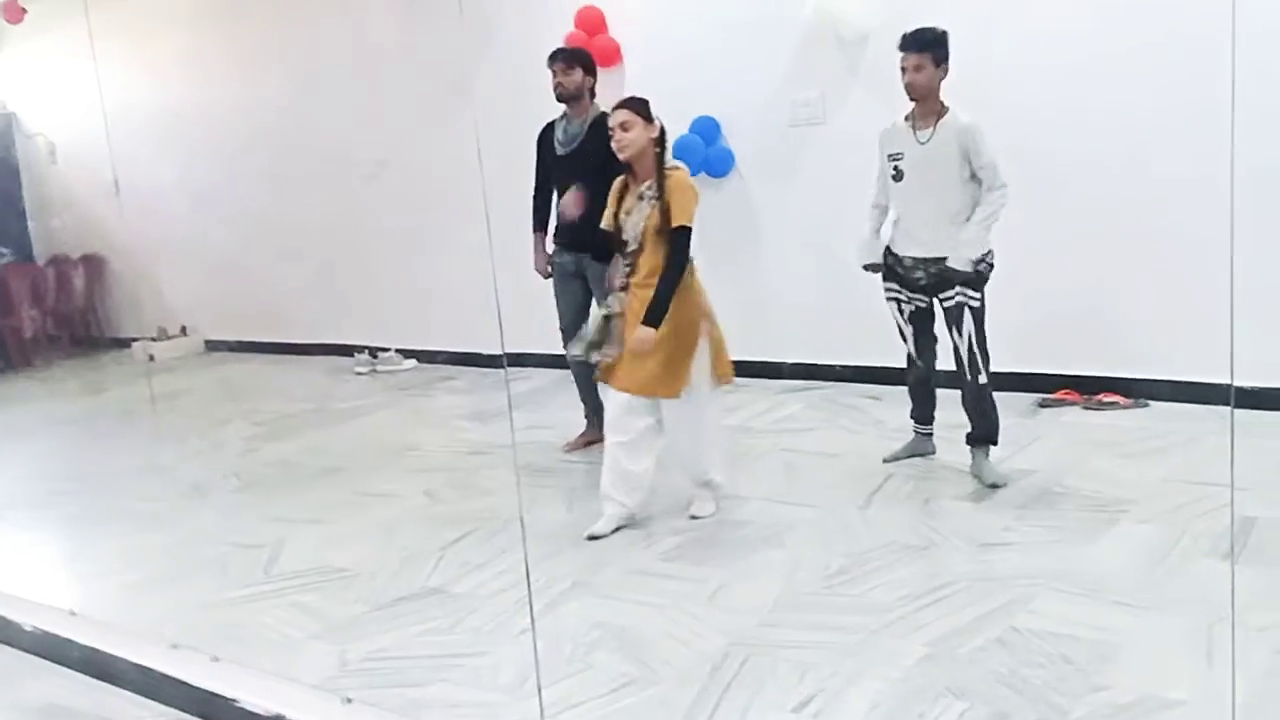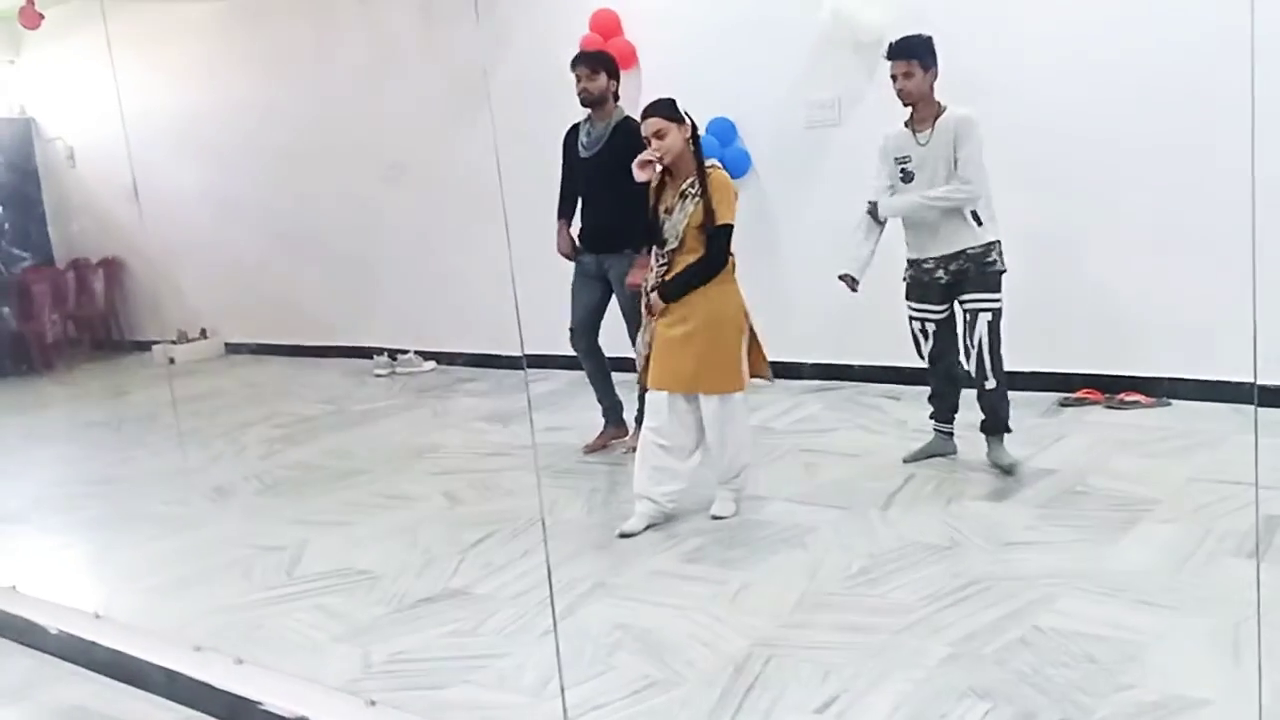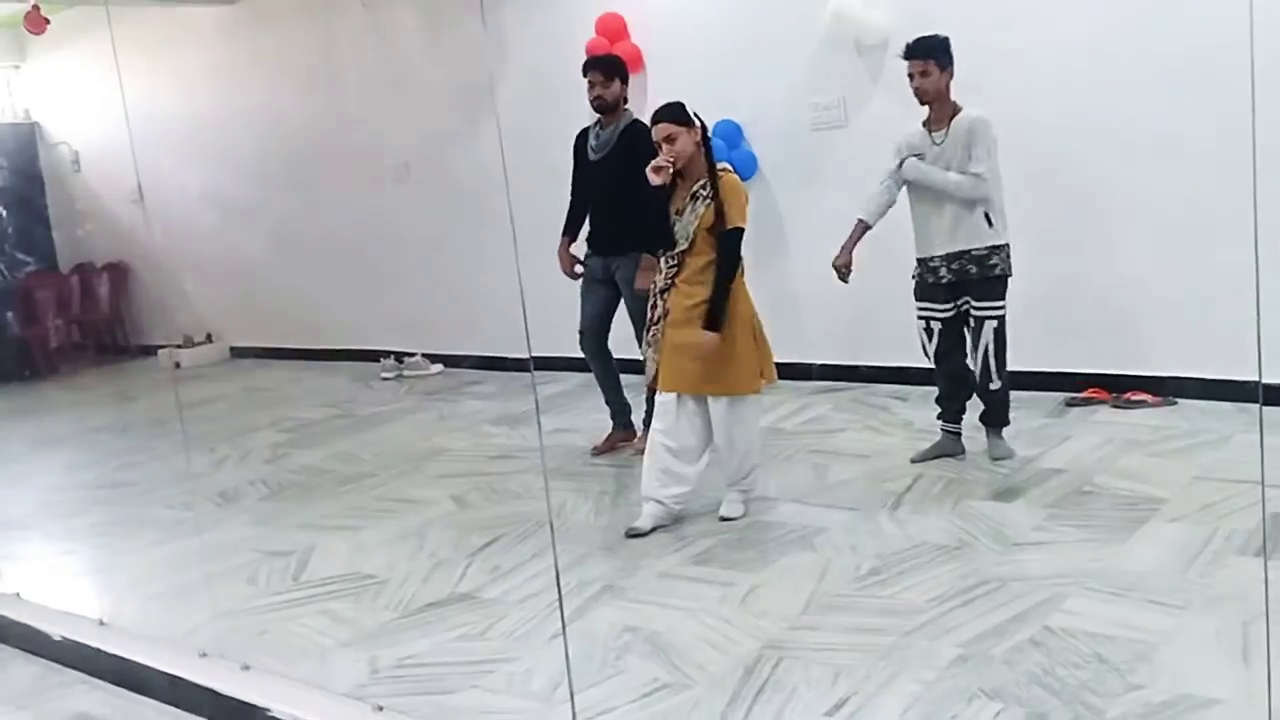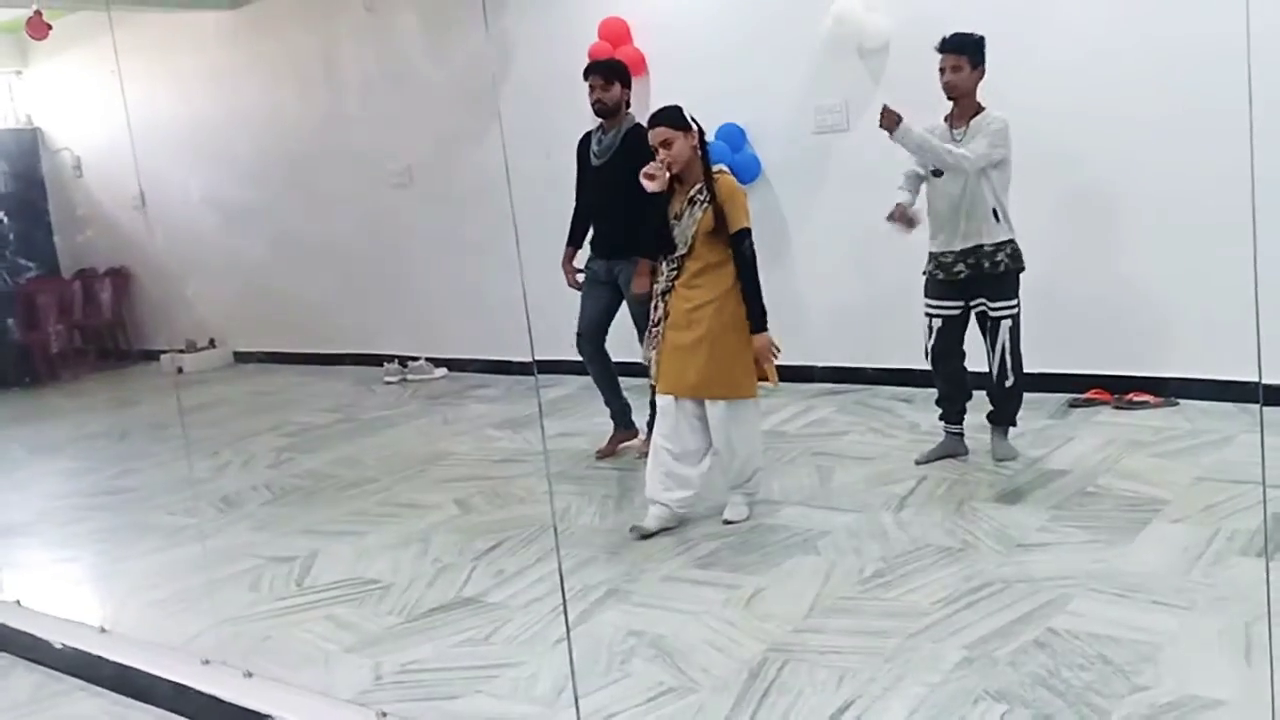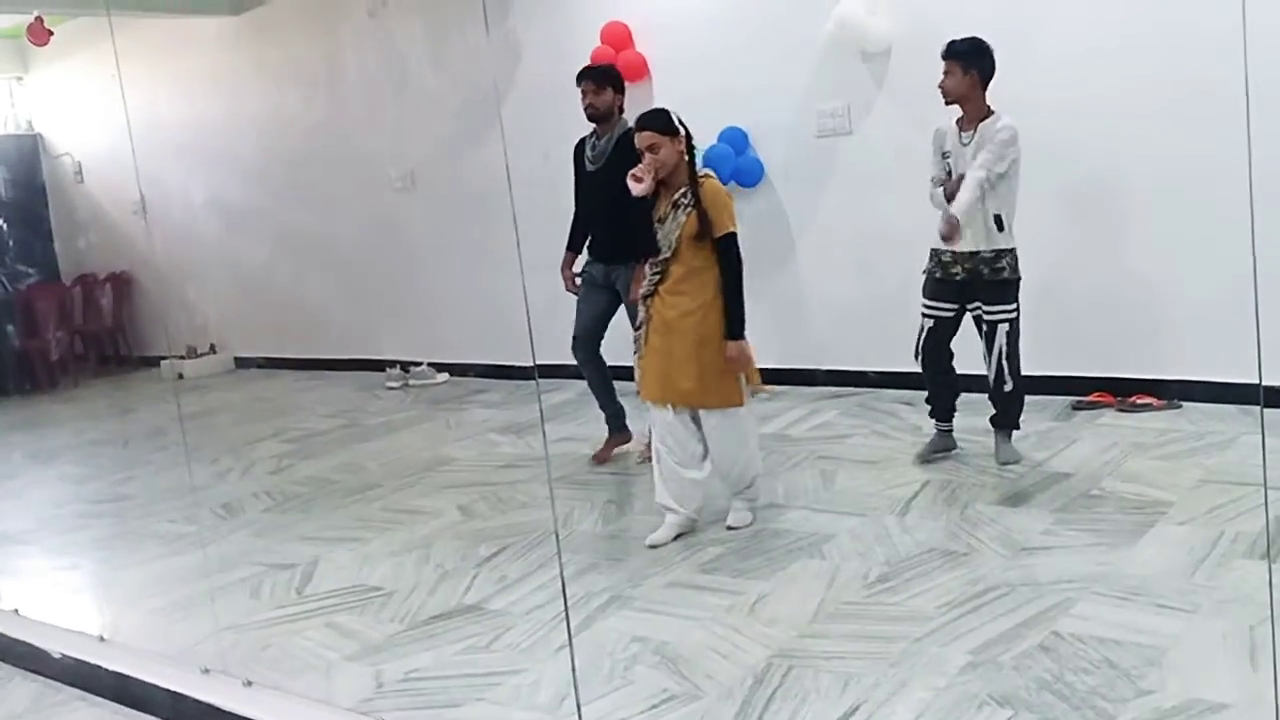
dt=0.3s
person 1, frame 1
left shoulder: (675, 183)
right shoulder: (620, 188)
left elbow: (677, 258)
left wrist: (654, 321)
left hip: (675, 313)
right hip: (633, 311)
left knee: (685, 408)
right knee: (625, 412)
left ankle: (706, 487)
right ankle: (620, 504)
person 1, frame 2
left shoulder: (715, 181)
right shoulder: (658, 185)
left elbow: (716, 256)
left wrist: (666, 295)
right wrist: (639, 187)
left hip: (711, 309)
right hip: (671, 310)
left knee: (720, 405)
right knee: (664, 411)
left ankle: (729, 486)
right ankle: (653, 500)
person 1, frame 3
left shoulder: (726, 185)
right shoulder: (670, 187)
left elbow: (730, 260)
left wrist: (713, 322)
right wrist: (654, 190)
left hip: (720, 312)
right hip: (678, 312)
left knee: (729, 406)
right knee: (672, 411)
left ankle: (738, 488)
right ankle: (661, 501)
person 1, frame 4
left shoulder: (723, 187)
right shoulder: (668, 191)
left elbow: (746, 258)
left wrist: (758, 326)
right wrist: (652, 196)
left hip: (721, 314)
right hip: (677, 316)
left knee: (729, 411)
right knee: (675, 413)
left ankle: (742, 492)
right ankle: (667, 503)
person 1, frame 5
left shoulder: (709, 192)
right shoulder: (653, 195)
left elbow: (731, 264)
left wrist: (735, 332)
right wrist: (637, 199)
left hip: (706, 321)
right hip: (663, 323)
left knee: (723, 418)
right knee: (668, 422)
left ankle: (744, 495)
right ankle: (679, 510)
person 2, frame 1
left shoulder: (963, 131)
right shoulder: (890, 135)
left elbow: (996, 191)
left wrist: (966, 254)
right wrist: (872, 244)
left hip: (956, 265)
right hip: (903, 263)
left knee: (971, 358)
right knee: (917, 355)
left ankle: (980, 453)
right ankle: (922, 434)
person 2, frame 2
left shoulder: (961, 124)
right shoulder: (892, 144)
left elbow: (967, 189)
right elbow: (877, 207)
left wrist: (896, 205)
right wrist: (857, 266)
left hip: (975, 255)
right hip: (924, 263)
left knee: (982, 352)
right knee: (937, 355)
left ankle: (996, 438)
right ankle: (942, 434)
person 2, frame 3
left shoulder: (976, 125)
right shoulder: (910, 142)
left elbow: (978, 186)
right elbow: (884, 191)
left wrist: (917, 171)
right wrist: (849, 244)
left hip: (983, 257)
right hip: (932, 263)
left knee: (987, 353)
right knee: (943, 354)
left ankle: (995, 430)
right ankle: (950, 434)
person 2, frame 4
left shoulder: (994, 127)
right shoulder: (931, 133)
left elbow: (964, 161)
right elbow: (912, 181)
left wrist: (903, 130)
right wrist: (902, 206)
left hip: (993, 255)
right hip: (943, 258)
left knee: (1002, 349)
right knee: (942, 350)
left ankle: (1001, 430)
right ankle: (953, 433)
person 2, frame 5
left shoulder: (1002, 132)
right shoulder: (942, 135)
left elbow: (978, 177)
left wrist: (956, 219)
right wrist: (953, 191)
left hip: (993, 260)
right hip: (945, 258)
left knee: (1001, 353)
right knee: (930, 347)
left ankle: (1004, 434)
right ankle: (942, 430)
person 3, frame 1
left shoulder: (607, 129)
right shoulder: (548, 134)
left wrist: (618, 251)
right wrist: (540, 245)
left hip: (605, 253)
right hip: (566, 252)
right knee: (573, 338)
right ankle: (594, 422)
person 3, frame 2
left shoulder: (631, 133)
right shoulder: (573, 136)
left elbow: (646, 198)
left wrist: (642, 259)
right wrist: (562, 228)
left hip: (626, 254)
right hip: (588, 255)
left knee: (641, 340)
right knee: (581, 336)
left ankle: (644, 423)
right ankle: (614, 421)
person 3, frame 3
left shoulder: (640, 137)
right shoulder: (583, 140)
left elbow: (655, 203)
left wrist: (648, 262)
right wrist: (566, 244)
left hip: (633, 257)
right hip: (596, 258)
right knee: (591, 339)
left ankle: (652, 425)
right ankle: (622, 424)
person 3, frame 4
left shoulder: (642, 141)
right shoulder: (586, 144)
left elbow: (655, 209)
left wrist: (645, 268)
right wrist: (569, 256)
left hip: (636, 261)
right hip: (600, 261)
right knee: (588, 341)
left ankle: (657, 428)
right ankle: (622, 423)
person 3, frame 5
left shoulder: (635, 146)
right shoulder: (582, 149)
left elbow: (649, 214)
left wrist: (642, 274)
right wrist: (569, 260)
left hip: (633, 266)
right hip: (597, 266)
right knee: (583, 344)
right ankle: (617, 427)
